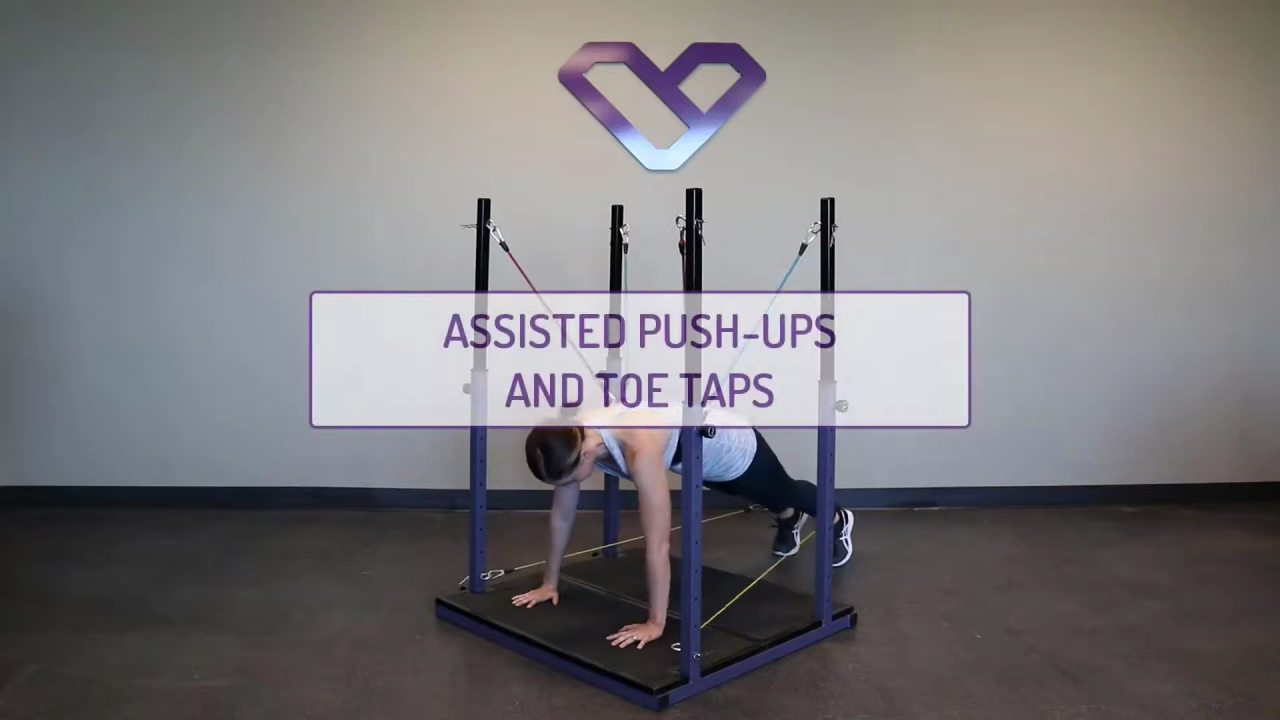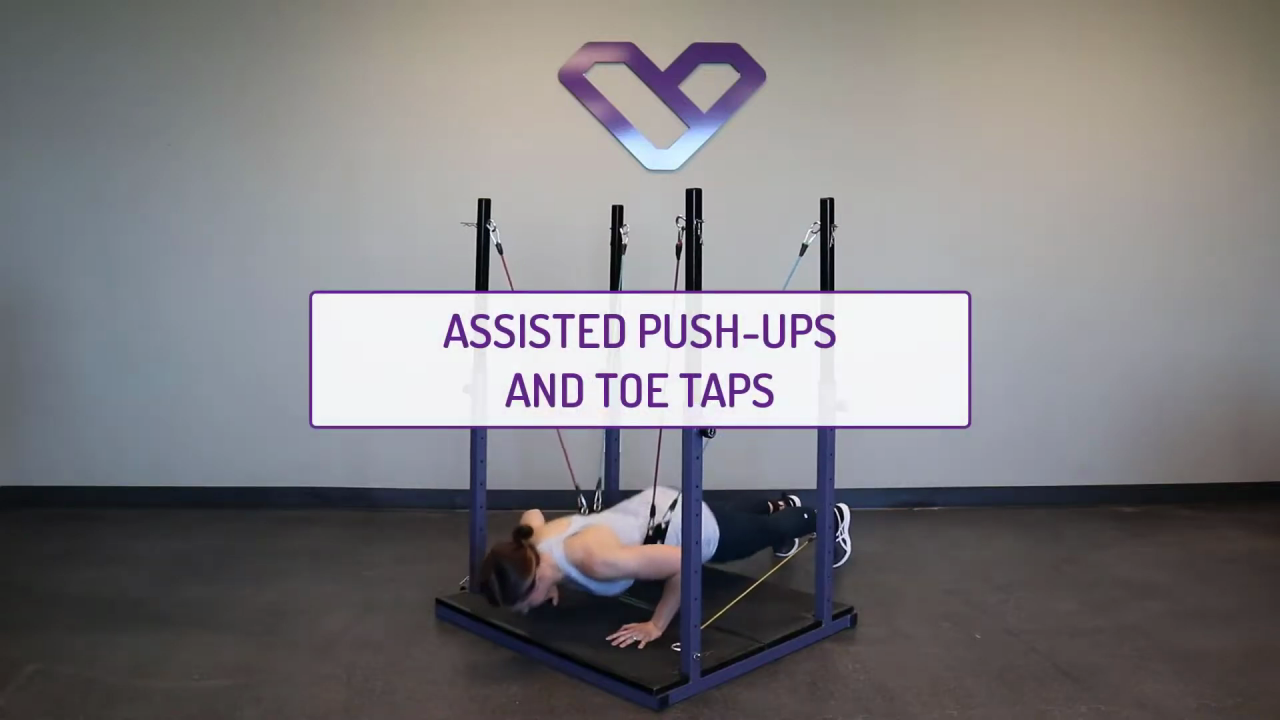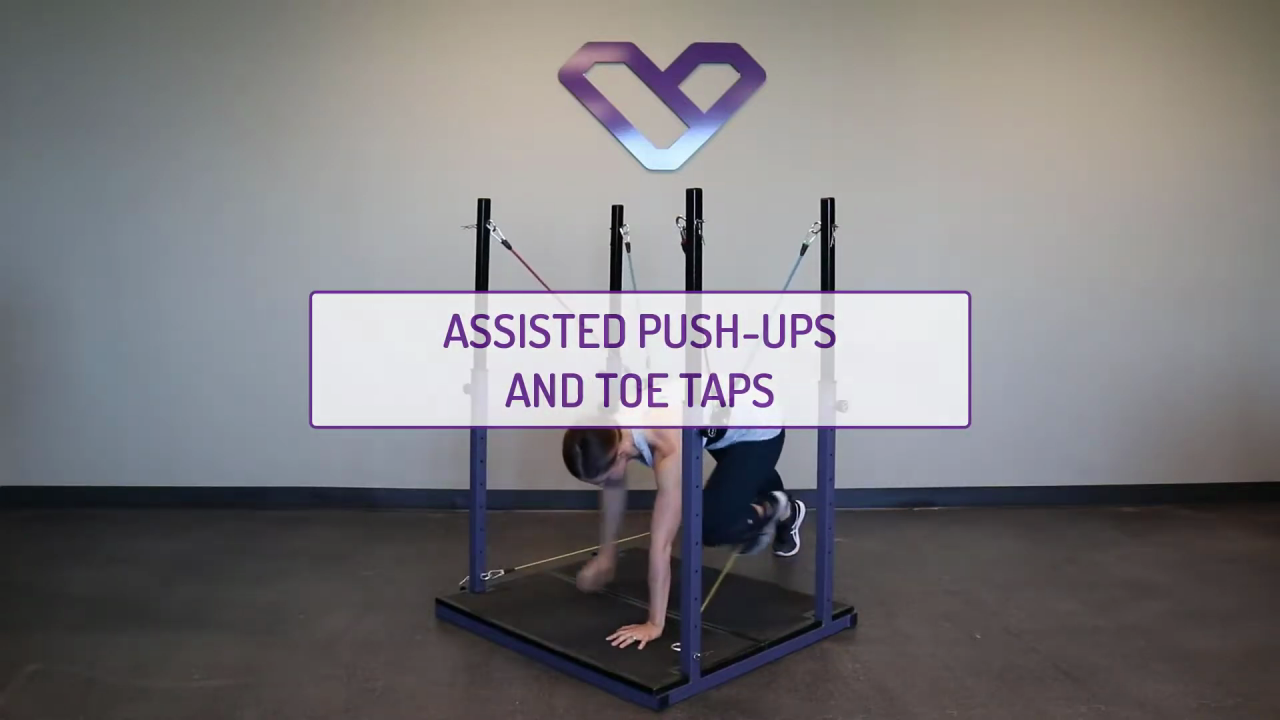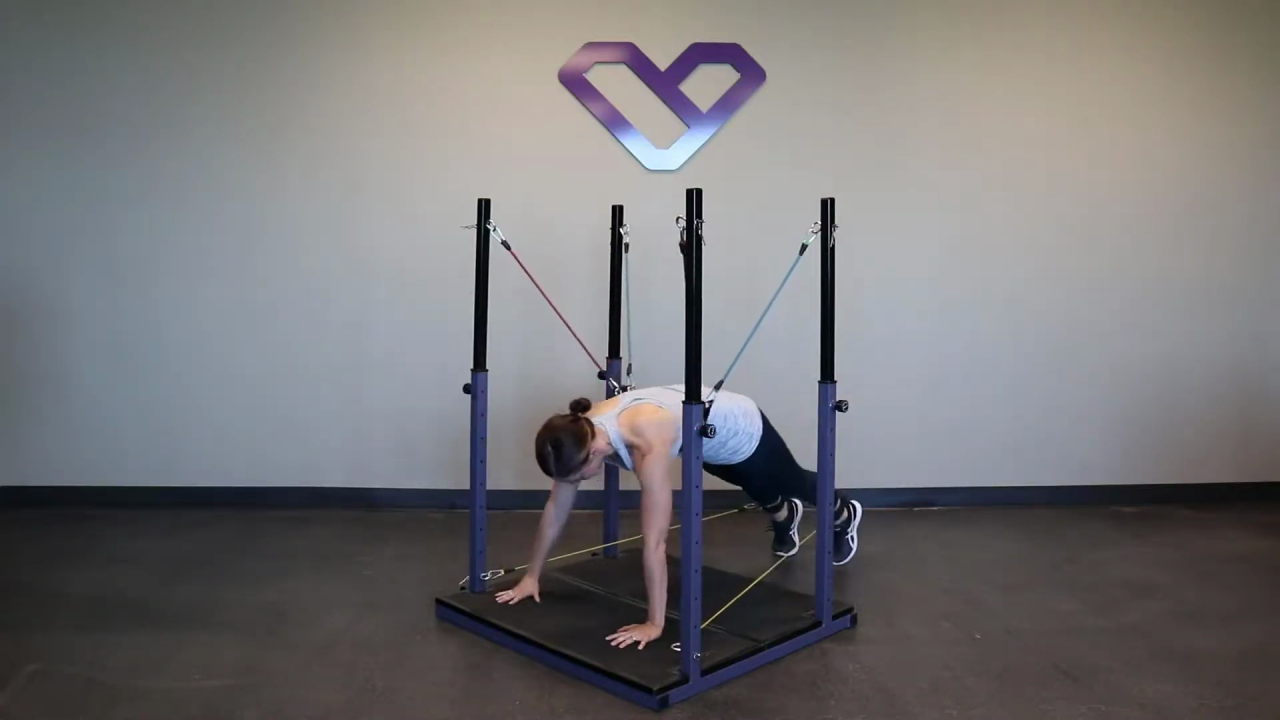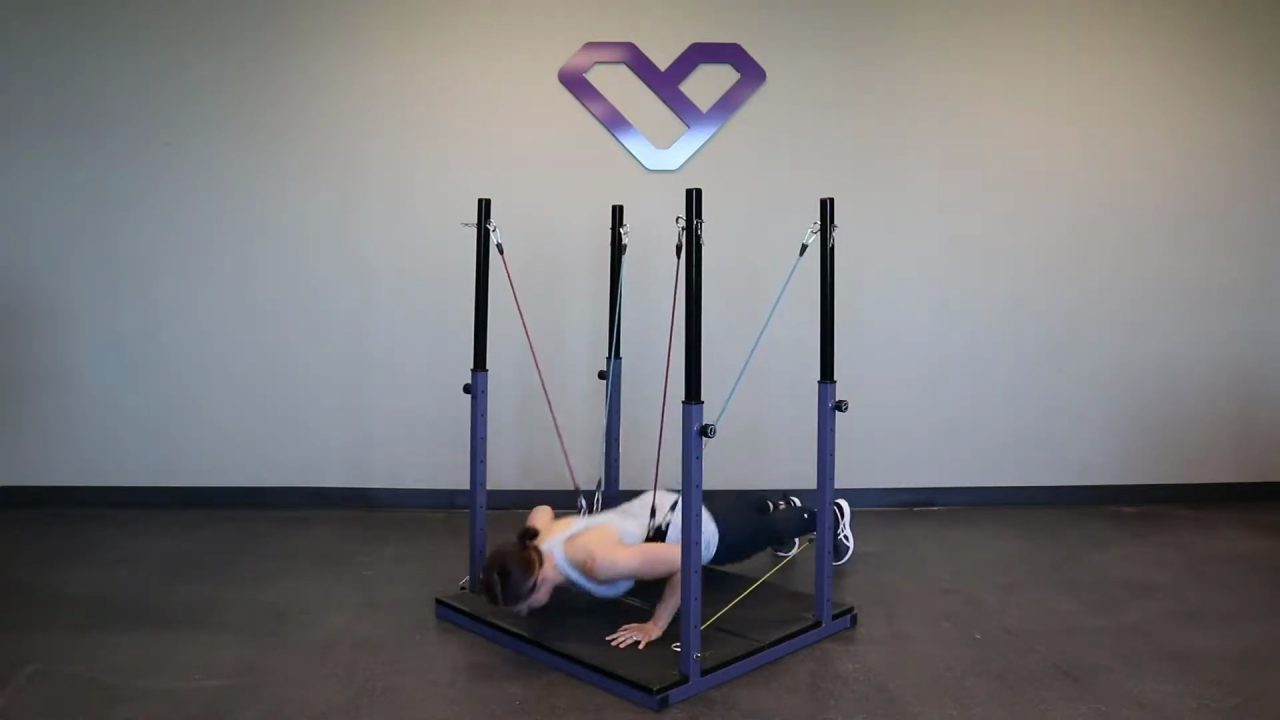
dt=1s
person 1, frame 1
left shoulder: (640, 448)
right shoulder: (572, 440)
left elbow: (656, 542)
right elbow: (561, 513)
left wrist: (656, 623)
right wrist: (549, 582)
left hip: (731, 447)
left knee: (786, 492)
left ankle: (837, 521)
right ankle: (790, 518)
person 1, frame 2
left shoulder: (595, 561)
right shoulder: (531, 549)
left elbow: (683, 561)
right elbow: (532, 513)
left wrist: (656, 625)
right wrist: (550, 587)
right hip: (651, 509)
left knee: (767, 530)
right knee: (729, 513)
left ankle: (832, 518)
right ankle: (779, 504)
person 1, frame 3
left shoulder: (670, 447)
right shoulder: (609, 435)
left elbow: (661, 541)
right elbow: (613, 490)
left wrist: (655, 623)
right wrist: (606, 552)
left hip: (758, 428)
left knee: (710, 527)
right knee: (755, 479)
left ankle: (768, 512)
right ankle: (788, 510)
person 1, frame 4
left shoulder: (647, 444)
right shoulder: (581, 434)
left elbow: (654, 542)
right elbow: (555, 508)
left wrist: (655, 624)
right wrist: (531, 576)
left hip: (739, 429)
right hip: (703, 420)
left knee: (793, 482)
right knee: (753, 484)
left ankle: (844, 514)
right ankle: (785, 515)
person 1, frame 5
left shoulder: (595, 560)
right shoulder: (536, 546)
left elbow: (686, 563)
right elbow: (541, 509)
left wrist: (655, 626)
right wrist: (528, 599)
right hip: (651, 513)
left knee: (769, 531)
right knee: (738, 511)
left ankle: (833, 516)
right ankle: (780, 504)
